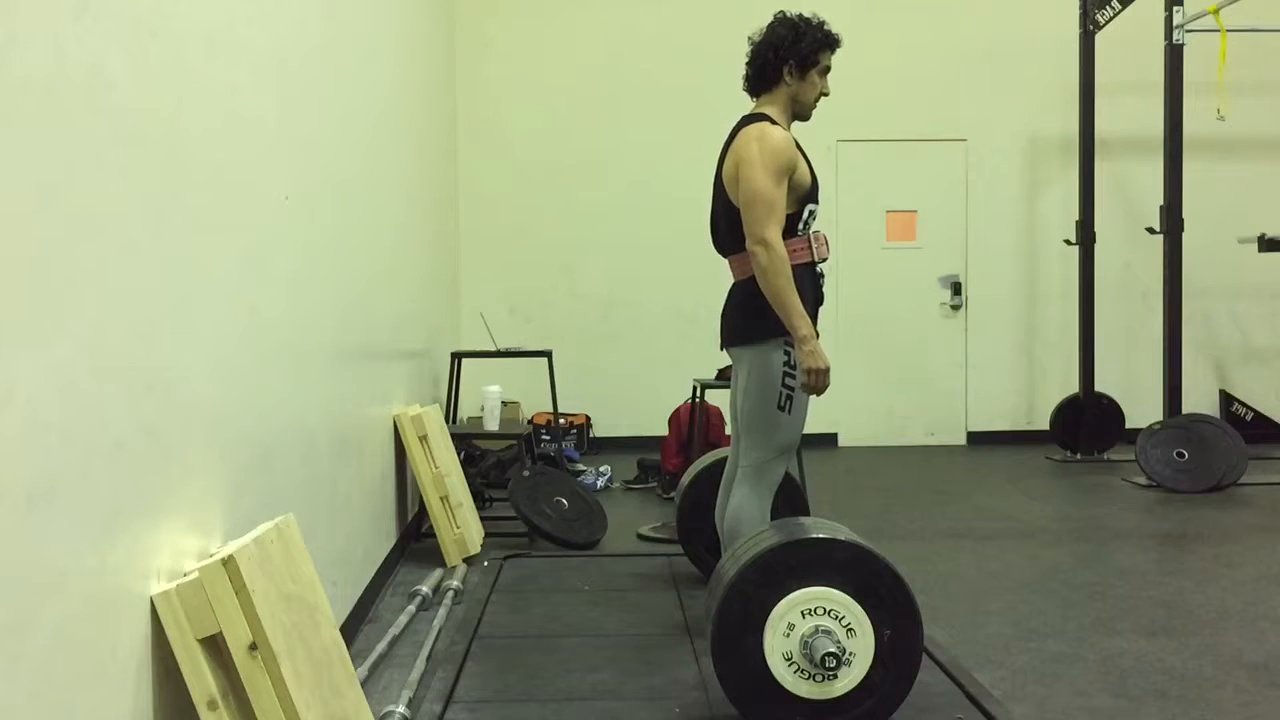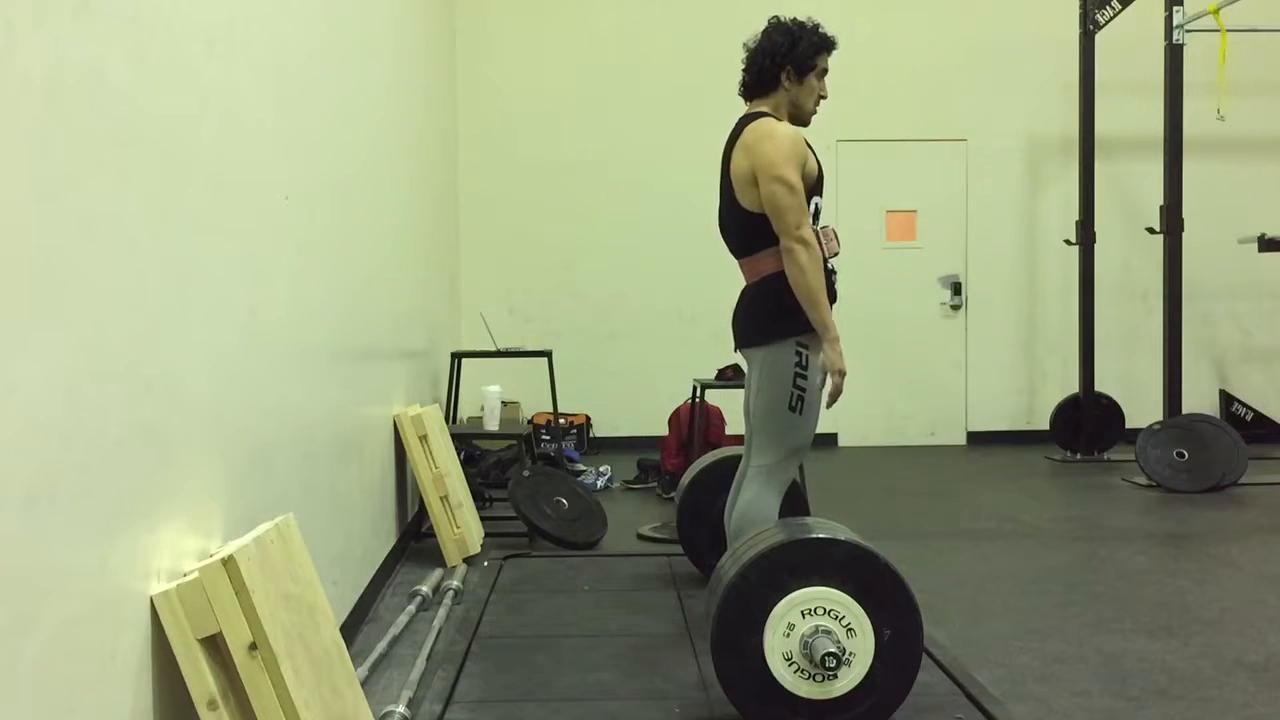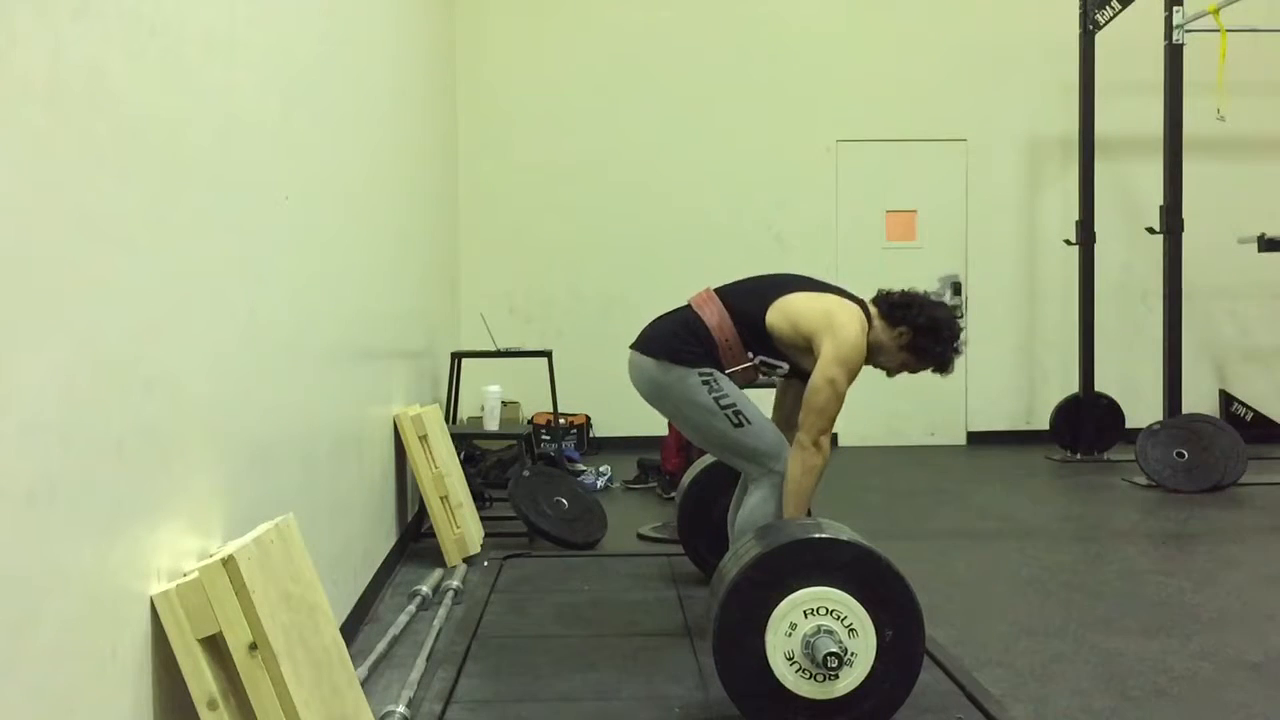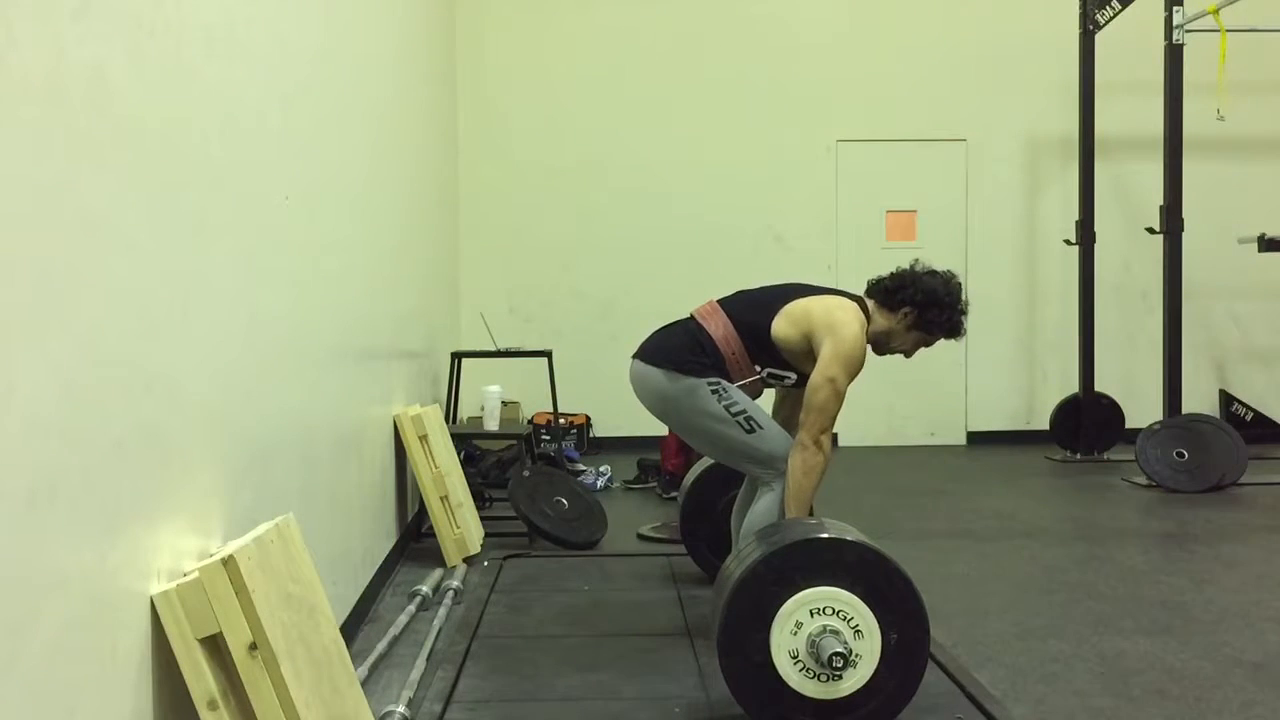
dt=1s
person 1, frame 1
left shoulder: (755, 137)
right shoulder: (768, 140)
right elbow: (765, 246)
right wrist: (804, 338)
left hip: (760, 320)
right hip: (773, 324)
left knee: (746, 469)
right knee: (762, 471)
person 1, frame 2
left shoulder: (749, 136)
right shoulder: (777, 138)
right elbow: (797, 244)
right wrist: (830, 339)
left hip: (766, 316)
right hip: (786, 323)
left knee: (759, 468)
right knee: (772, 472)
person 1, frame 3
left shoulder: (834, 318)
right shoulder: (848, 337)
left elbow: (789, 427)
right elbow: (811, 443)
left hip: (664, 354)
right hip: (675, 361)
left knee: (765, 464)
right knee: (772, 467)
person 1, frame 4
left shoulder: (836, 315)
right shoulder: (847, 334)
left elbow: (789, 421)
right elbow: (812, 440)
left hip: (663, 362)
right hip: (677, 372)
left knee: (772, 465)
right knee: (780, 469)
